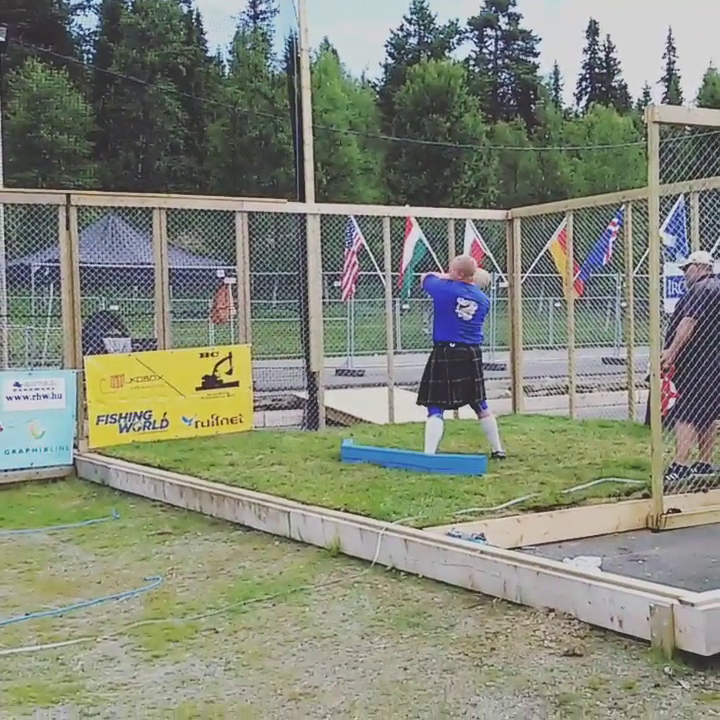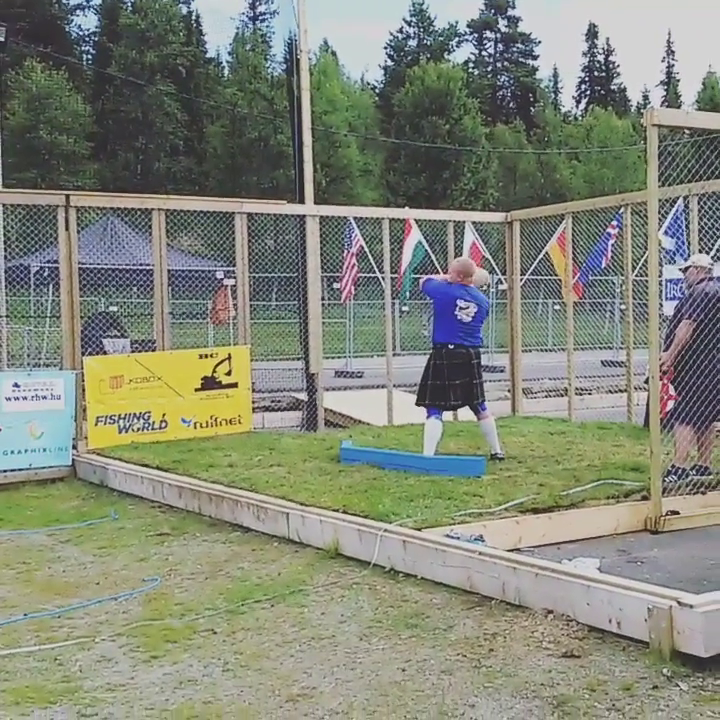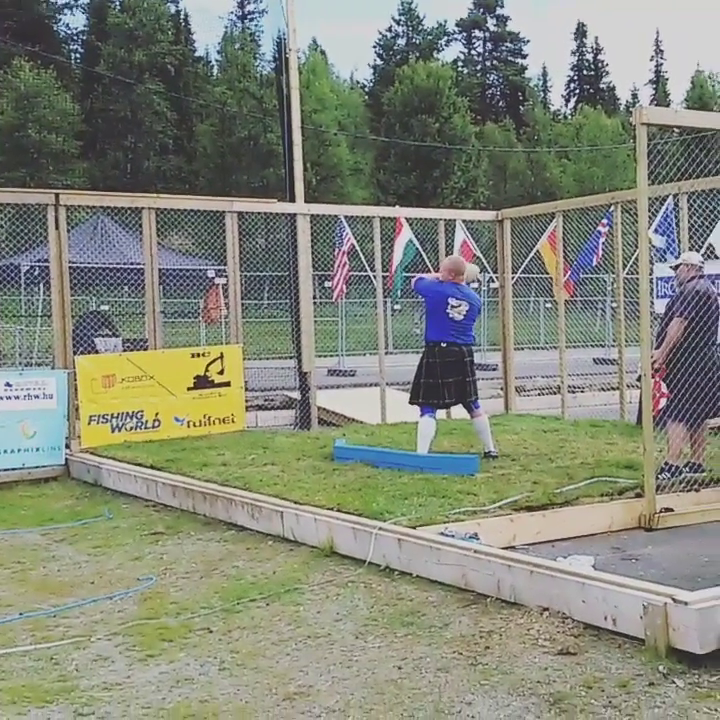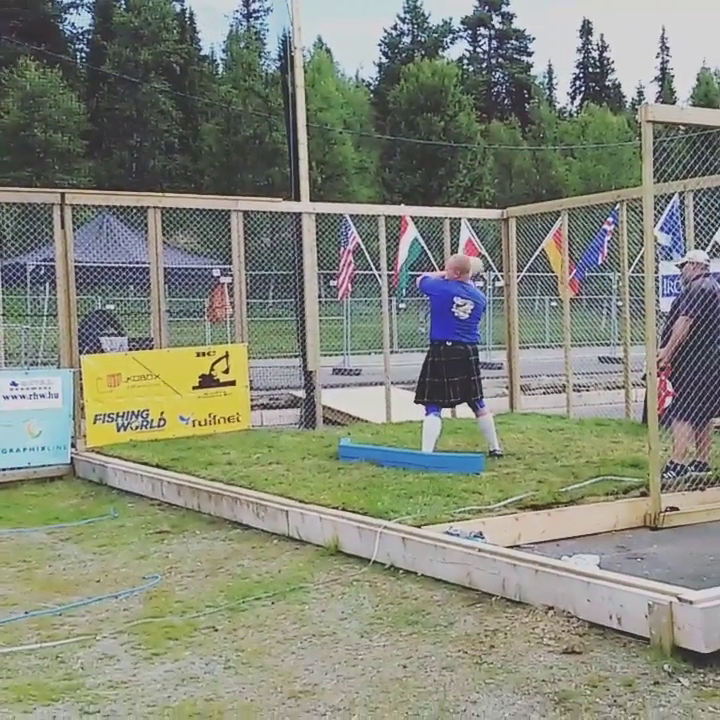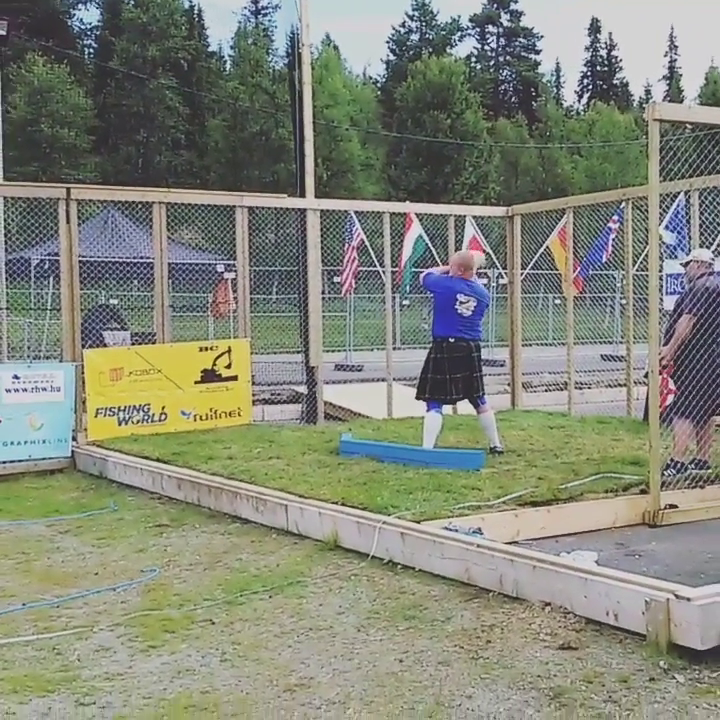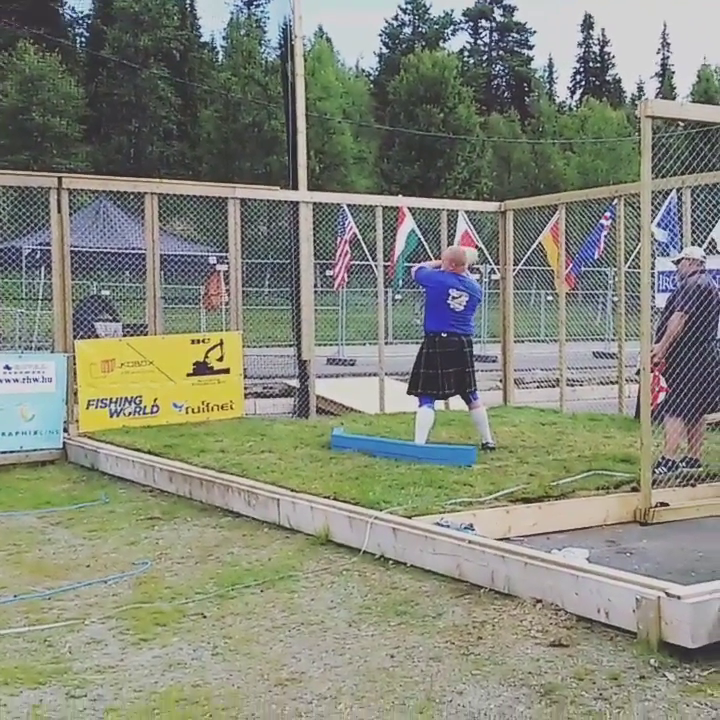
dt=0.1s
person 1, frame 1
left shoulder: (701, 289)
left elbow: (689, 321)
left wrist: (671, 350)
right wrist: (676, 351)
left hip: (696, 360)
left knee: (685, 414)
left ankle: (681, 466)
person 1, frame 2
left shoulder: (700, 291)
left elbow: (688, 324)
left wrist: (671, 353)
right wrist: (675, 354)
left hip: (695, 363)
left knee: (685, 416)
left ankle: (679, 469)
person 1, frame 3
left shoulder: (692, 290)
left elbow: (680, 322)
left wrist: (662, 351)
left hip: (687, 361)
left knee: (677, 413)
right knee: (697, 414)
left ankle: (672, 467)
right ankle: (697, 464)
person 1, frame 4
left shoulder: (697, 288)
left elbow: (685, 320)
left wrist: (668, 350)
left hip: (692, 360)
left knee: (682, 412)
left ankle: (677, 465)
person 1, frame 5
left shoulder: (701, 287)
left elbow: (689, 319)
left wrist: (671, 348)
left hip: (694, 358)
left knee: (683, 411)
left ankle: (678, 463)
person 1, frame 6
left shoulder: (693, 284)
left elbow: (680, 317)
left wrist: (662, 345)
left hip: (686, 356)
left knee: (675, 408)
right knee: (695, 409)
left ankle: (669, 461)
right ankle: (693, 459)
person 2, frame 1
left shoulder: (444, 289)
right shoulder: (482, 298)
left elbow: (425, 277)
left wrist: (448, 278)
right wrist: (475, 284)
left hip: (445, 355)
right hip: (472, 355)
left knee: (436, 409)
right knee: (480, 405)
left ankle: (429, 455)
right ankle: (497, 450)
person 2, frame 2
left shoulder: (444, 291)
right shoulder: (482, 300)
left elbow: (424, 281)
left wrist: (447, 280)
right wrist: (472, 284)
left hip: (444, 356)
right hip: (471, 357)
left knee: (435, 410)
right knee: (480, 406)
left ankle: (428, 457)
right ankle: (497, 451)
person 2, frame 3
left shoulder: (435, 289)
right shoulder: (474, 298)
left elbow: (416, 281)
left wrist: (437, 277)
right wrist: (463, 283)
left hip: (437, 354)
right hip: (463, 355)
left knee: (428, 408)
right knee: (472, 404)
left ankle: (421, 455)
right ankle: (490, 449)
person 2, frame 4
left shoulder: (441, 288)
right shoulder: (479, 297)
left elbow: (421, 279)
left wrist: (442, 275)
right wrist: (468, 281)
left hip: (442, 353)
right hip: (468, 354)
left knee: (433, 407)
right knee: (478, 403)
left ankle: (426, 454)
right ankle: (495, 448)
person 2, frame 5
left shoulder: (444, 285)
right shoulder: (482, 294)
left elbow: (424, 276)
left wrist: (446, 270)
right wrist: (473, 276)
left hip: (444, 350)
right hip: (471, 350)
left knee: (435, 403)
right knee: (479, 400)
left ankle: (427, 450)
right ankle: (496, 445)
person 2, frame 6
left shoulder: (436, 279)
right shoulder: (474, 288)
left elbow: (416, 269)
left wrist: (437, 264)
right wrist: (465, 271)
left hip: (436, 345)
right hip: (463, 346)
left knee: (427, 399)
right knee: (471, 396)
left ankle: (419, 445)
right ankle: (488, 441)
